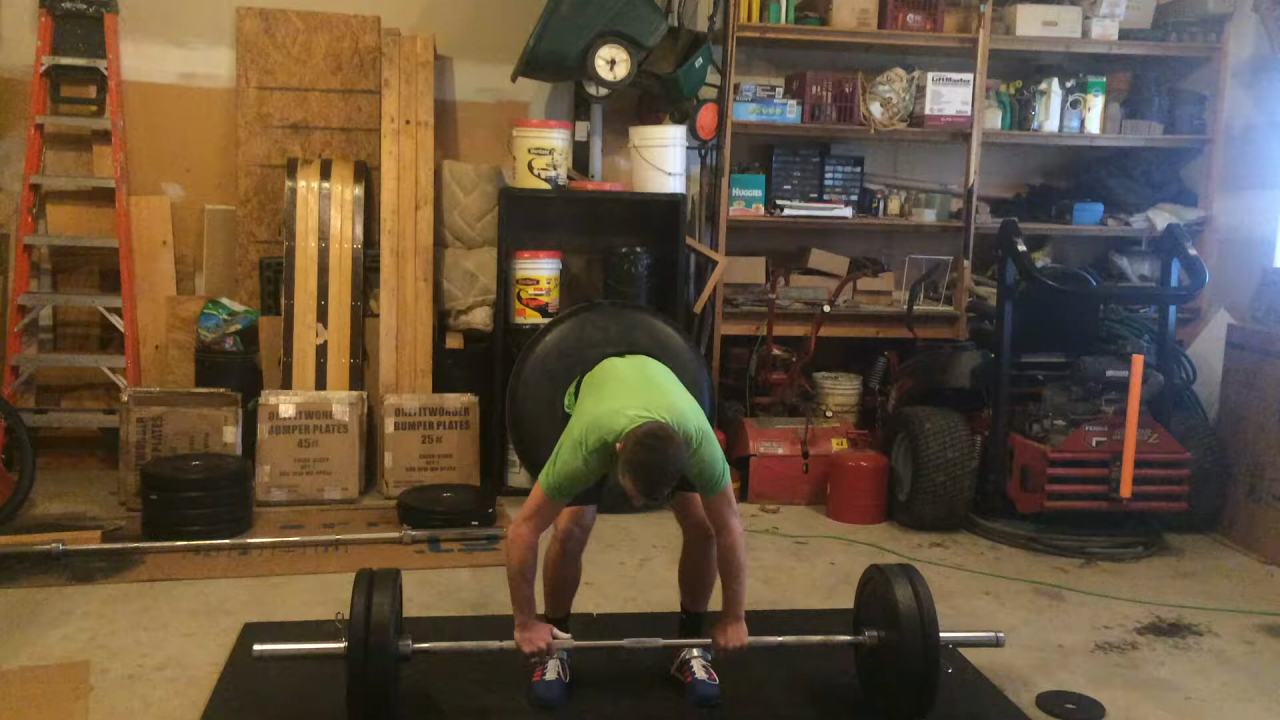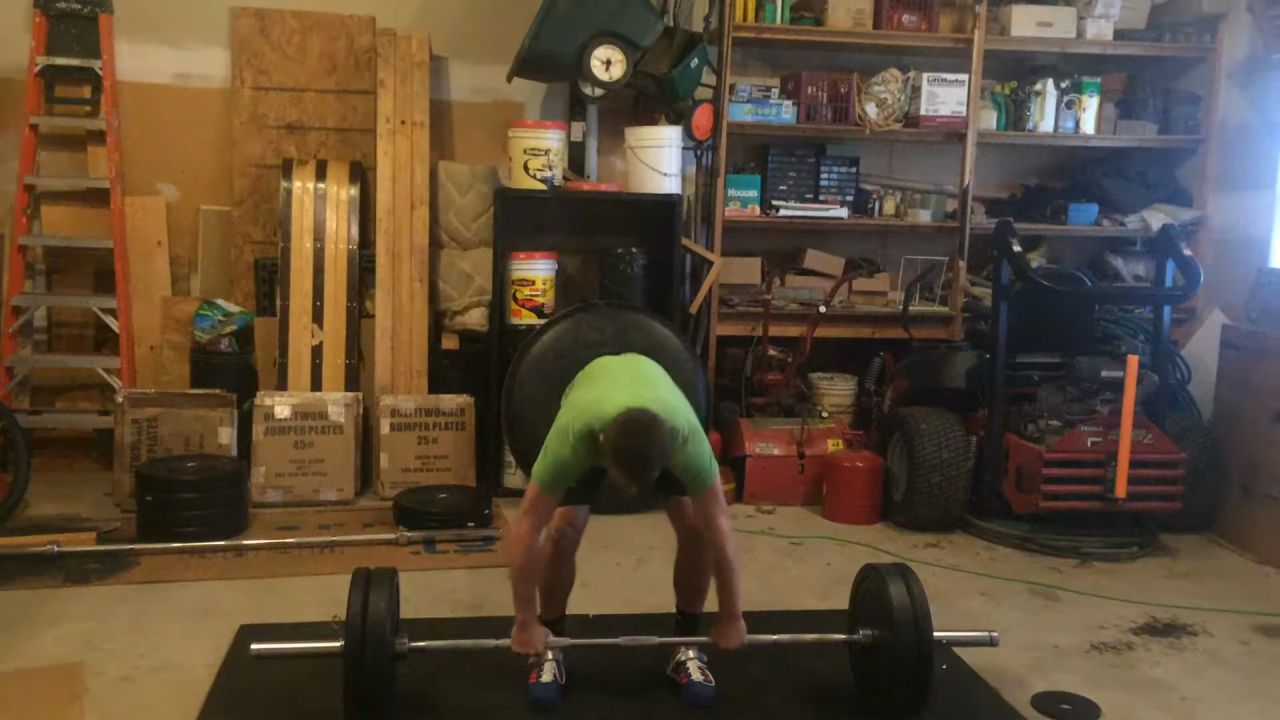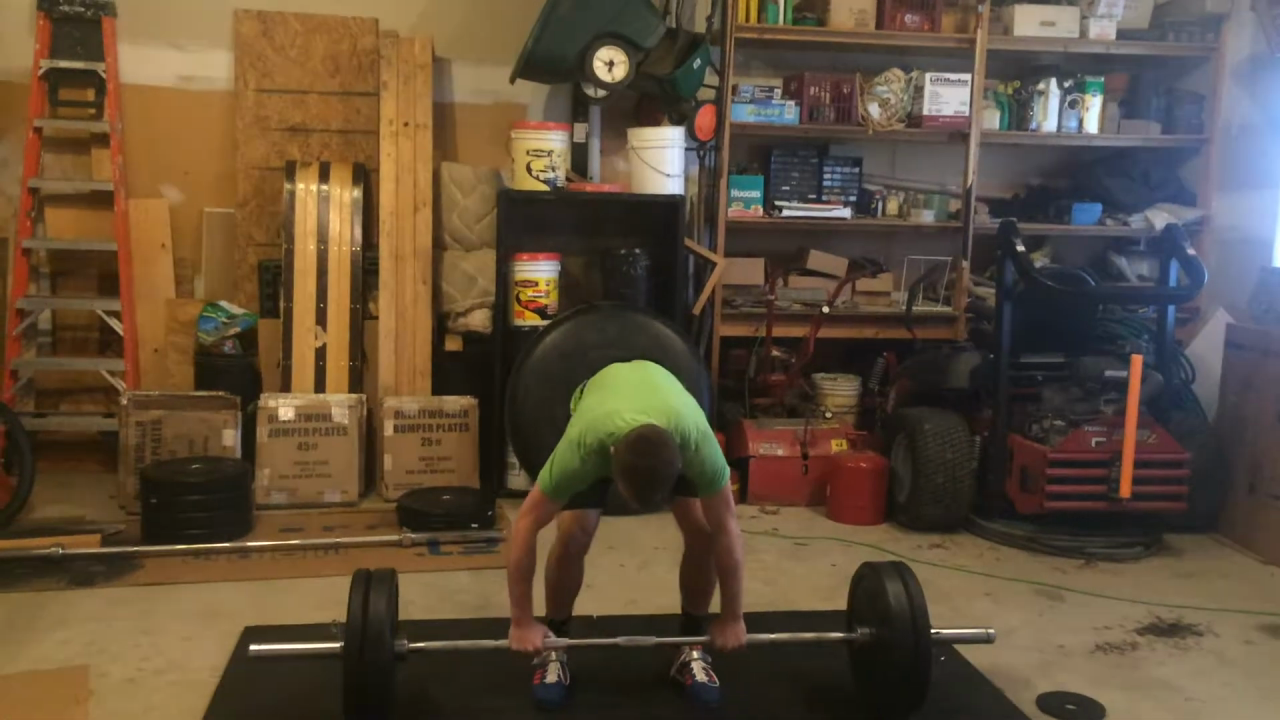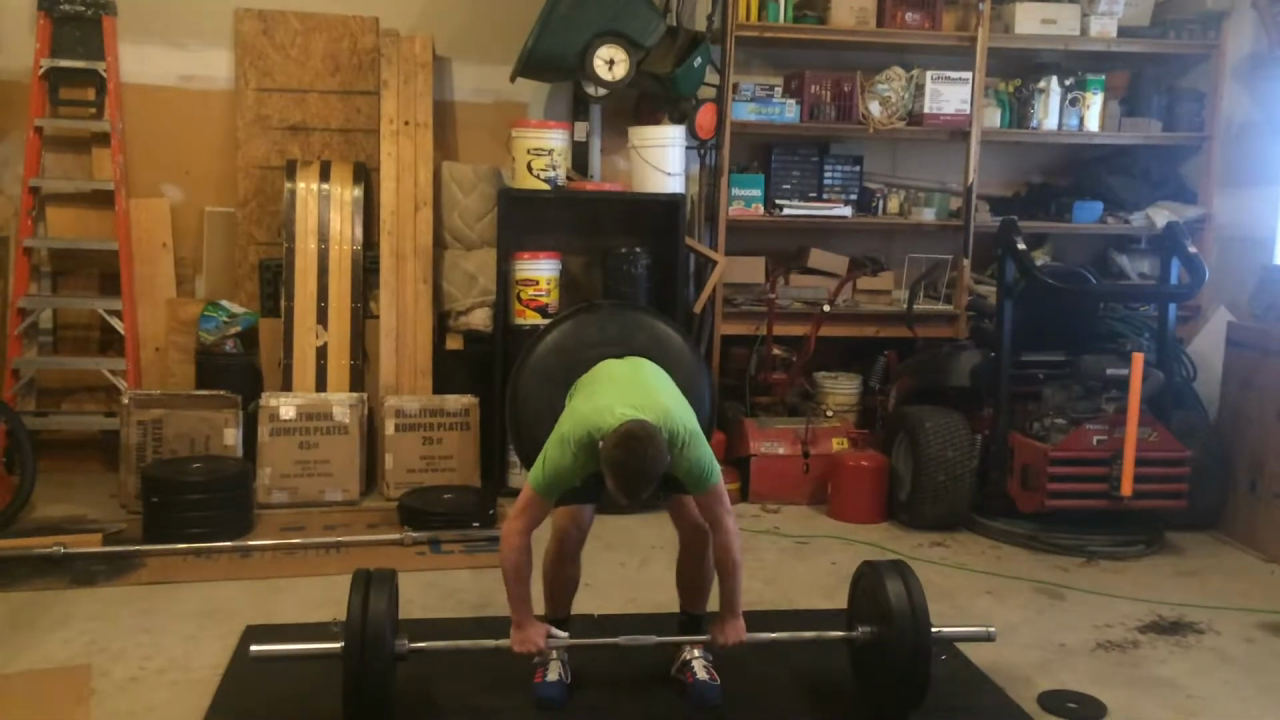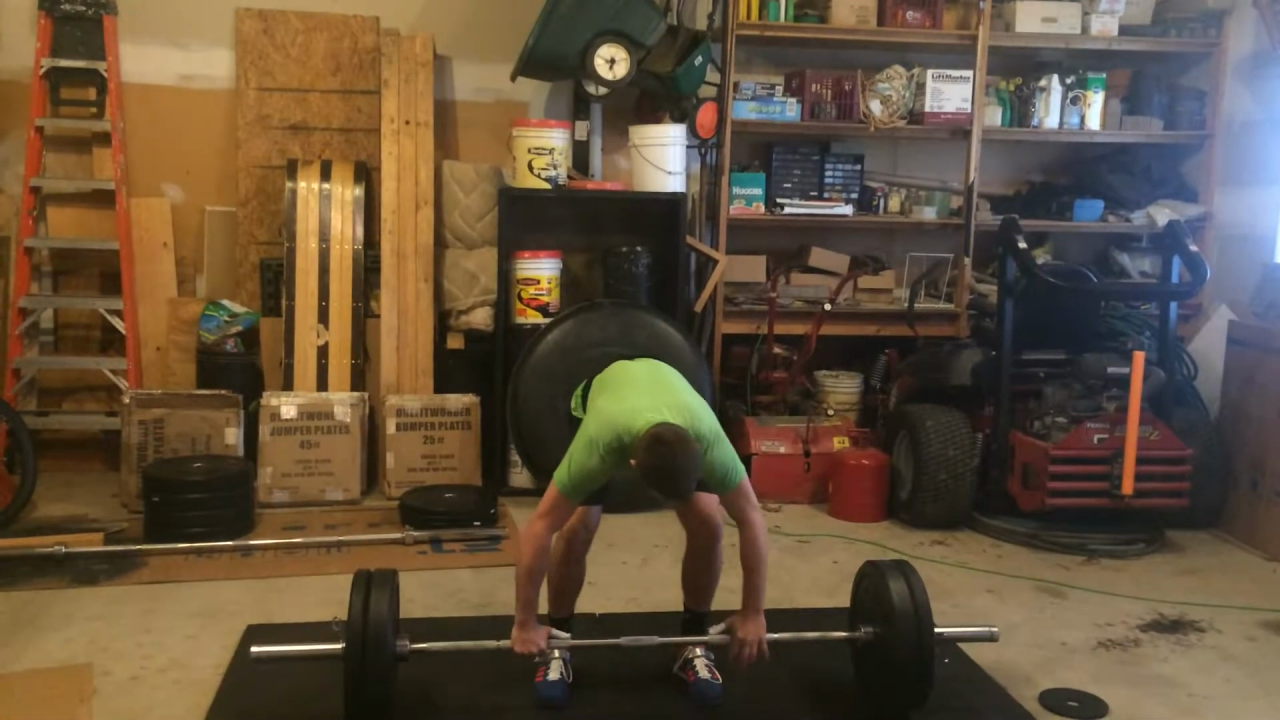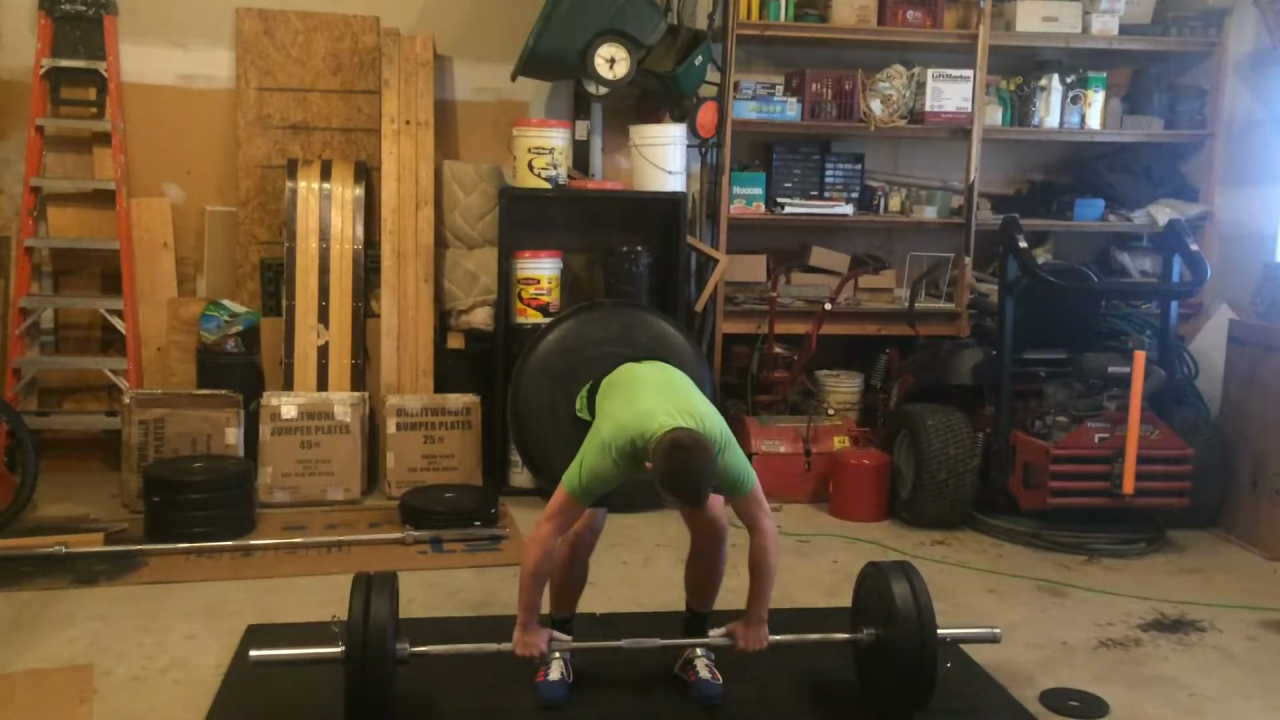
dt=0.4s
person 1, frame 1
left shoulder: (699, 443)
right shoulder: (585, 447)
left elbow: (729, 527)
right elbow: (522, 529)
left wrist: (734, 618)
right wrist: (525, 623)
left knee: (702, 527)
right knee: (570, 531)
left ankle: (690, 646)
right ankle: (555, 647)
person 1, frame 2
left shoulder: (686, 440)
right shoulder: (571, 436)
left elbow: (716, 527)
right elbow: (527, 527)
left wrist: (730, 617)
right wrist: (525, 623)
right hip: (588, 422)
left knee: (696, 529)
right knee: (562, 532)
left ankle: (686, 648)
right ankle: (550, 649)
person 1, frame 3
left shoulder: (698, 444)
right shoulder: (583, 447)
left elbow: (726, 529)
right elbow: (524, 526)
left wrist: (732, 617)
right wrist: (522, 621)
left knee: (703, 531)
right knee: (572, 537)
left ankle: (691, 648)
right ankle: (553, 649)
person 1, frame 4
left shoulder: (685, 442)
right shoulder: (572, 443)
left elbow: (724, 525)
right elbow: (516, 527)
left wrist: (731, 616)
right wrist: (522, 621)
right hip: (588, 419)
left knee: (699, 528)
right knee: (568, 532)
left ankle: (691, 646)
right ankle: (554, 648)
person 1, frame 5
left shoulder: (710, 444)
right shoulder: (599, 444)
left elbow: (752, 521)
right elbow: (539, 528)
left wrist: (753, 613)
right wrist: (525, 622)
left knee: (708, 526)
right knee: (575, 531)
left ankle: (694, 644)
right ankle: (557, 646)
person 1, frame 6
left shoulder: (722, 448)
right shoulder: (610, 449)
left elbow: (764, 527)
right elbow: (546, 531)
left wrist: (756, 620)
right wrist: (526, 625)
left knee: (713, 529)
right knee: (579, 533)
left ankle: (695, 644)
right ankle: (559, 645)
